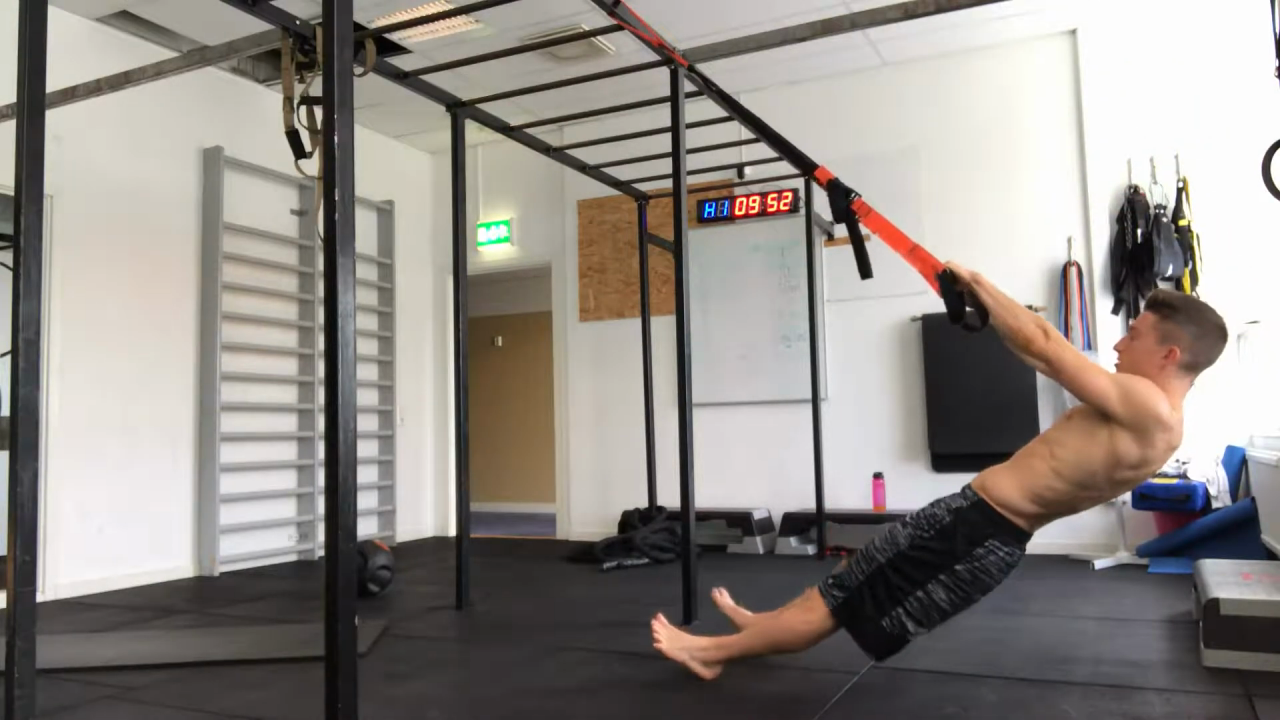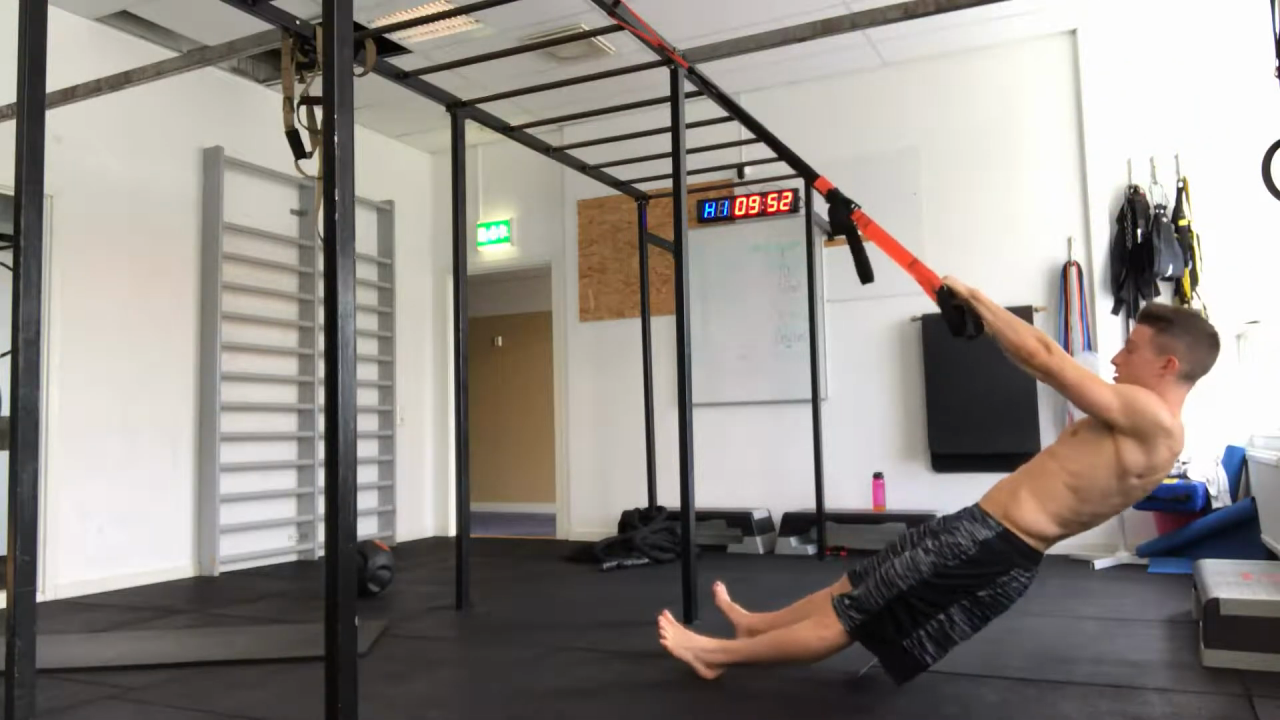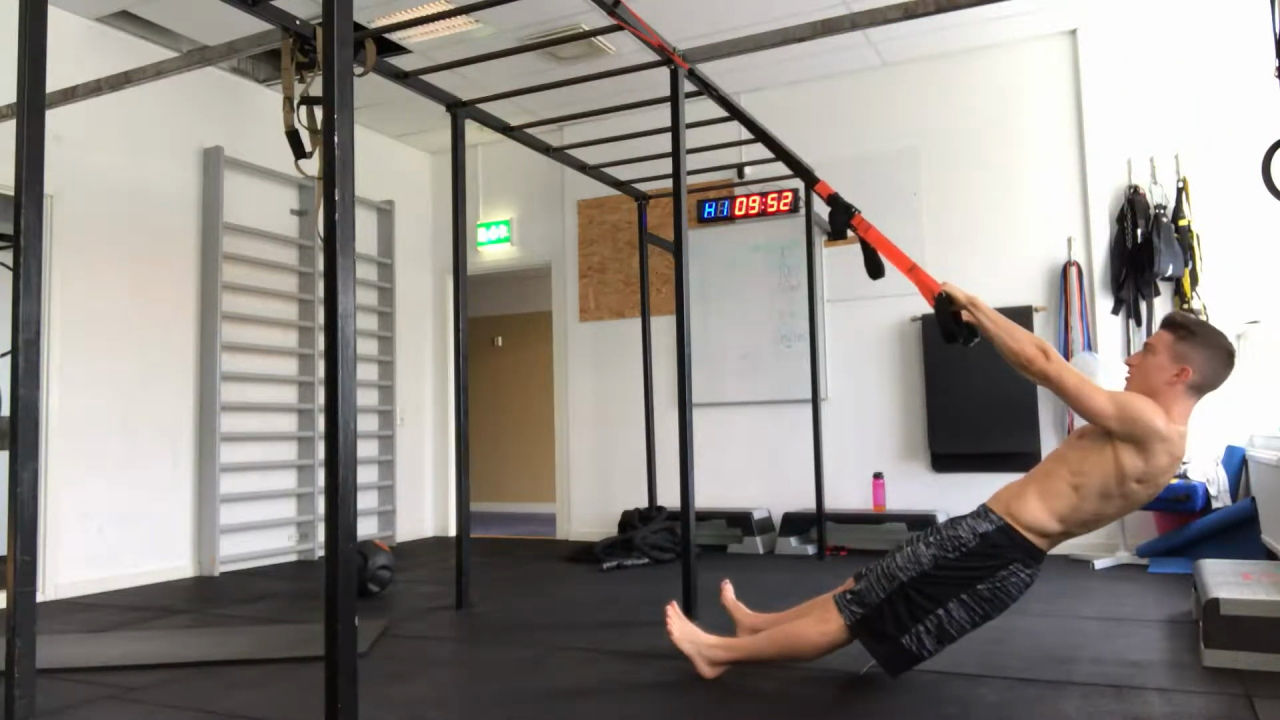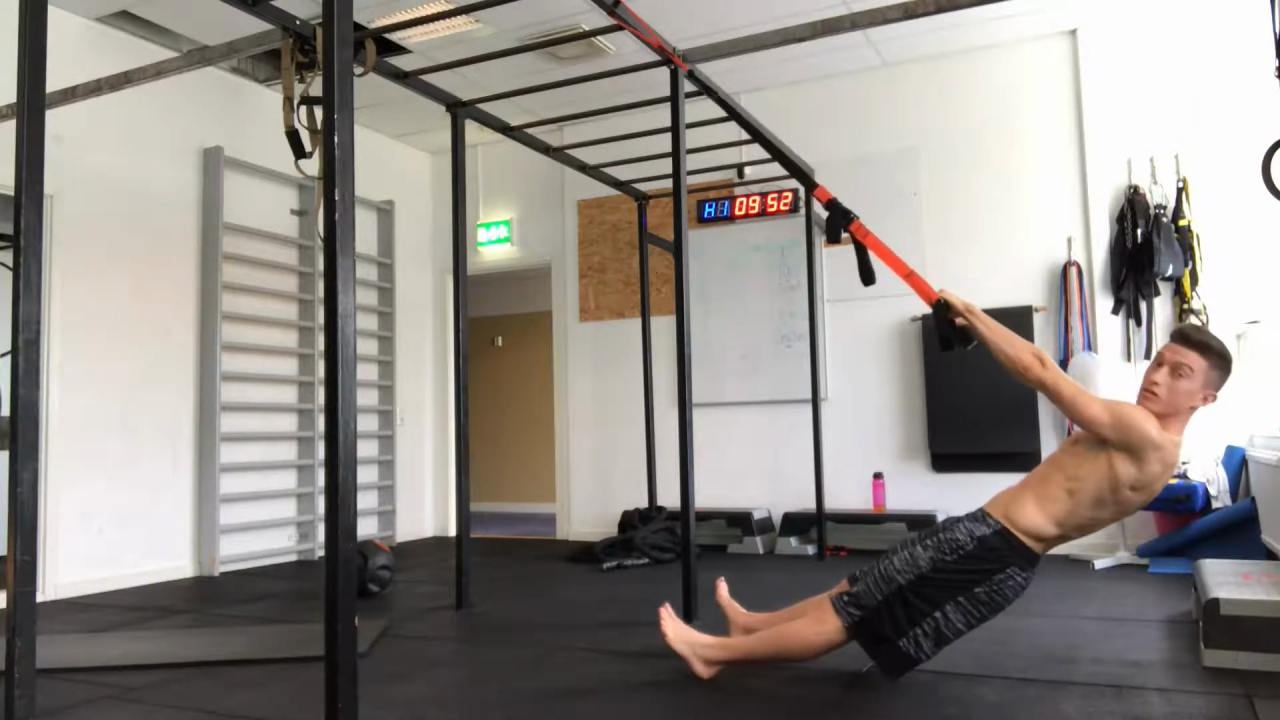
dt=0.4s
person 1, frame 1
left shoulder: (1147, 407)
right shoulder: (1144, 414)
left elbow: (1044, 345)
right elbow: (1048, 360)
left wrist: (976, 282)
right wrist: (982, 302)
left hip: (978, 527)
right hip: (986, 523)
left knee: (835, 600)
right knee: (850, 575)
left ankle: (713, 652)
right ankle: (758, 622)
person 1, frame 2
left shoulder: (1151, 418)
right shoulder: (1139, 424)
left elbow: (1044, 358)
right elbow: (1046, 367)
left wrist: (974, 297)
right wrist: (980, 316)
left hip: (993, 552)
right hip: (982, 528)
left knee: (850, 618)
right knee: (858, 584)
left ankle: (716, 654)
right ankle: (754, 624)
person 1, frame 3
left shoulder: (1150, 425)
right shoulder: (1142, 431)
left elbow: (1044, 365)
right elbow: (1049, 373)
left wrist: (972, 303)
right wrist: (980, 324)
left hip: (996, 549)
right hip: (991, 533)
left knee: (851, 613)
right knee: (862, 588)
left ankle: (721, 652)
right ankle: (759, 624)
person 1, frame 4
left shoulder: (1145, 436)
right shoulder: (1137, 438)
left elbow: (1042, 373)
right elbow: (1048, 380)
left wrist: (969, 310)
right wrist: (977, 329)
left hip: (992, 553)
right hip: (988, 535)
left knee: (848, 613)
right knee: (857, 587)
left ankle: (716, 651)
right ankle: (753, 623)
